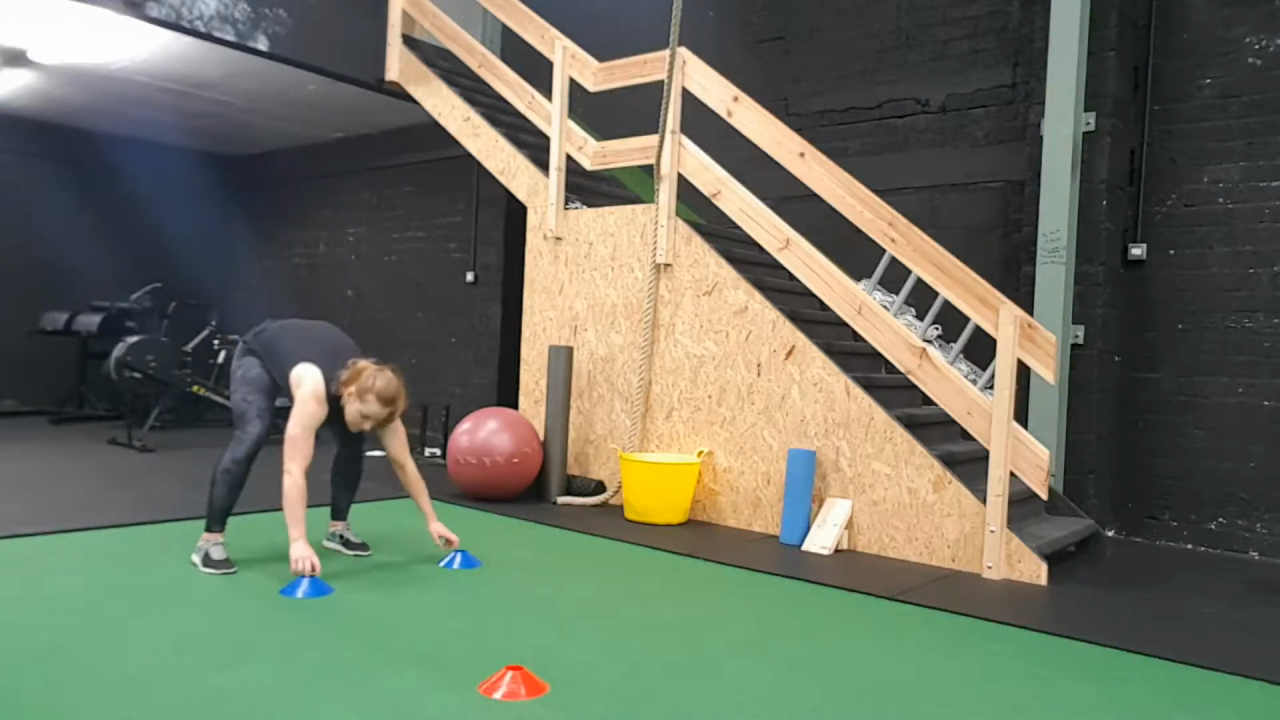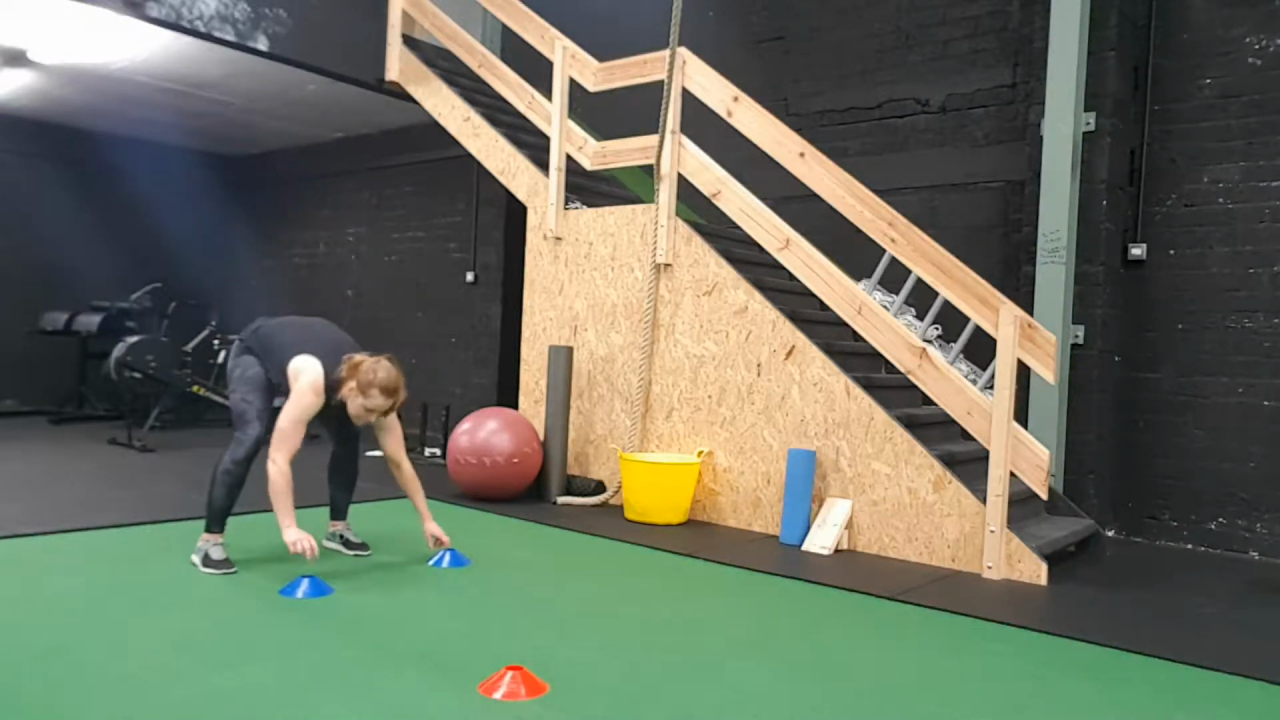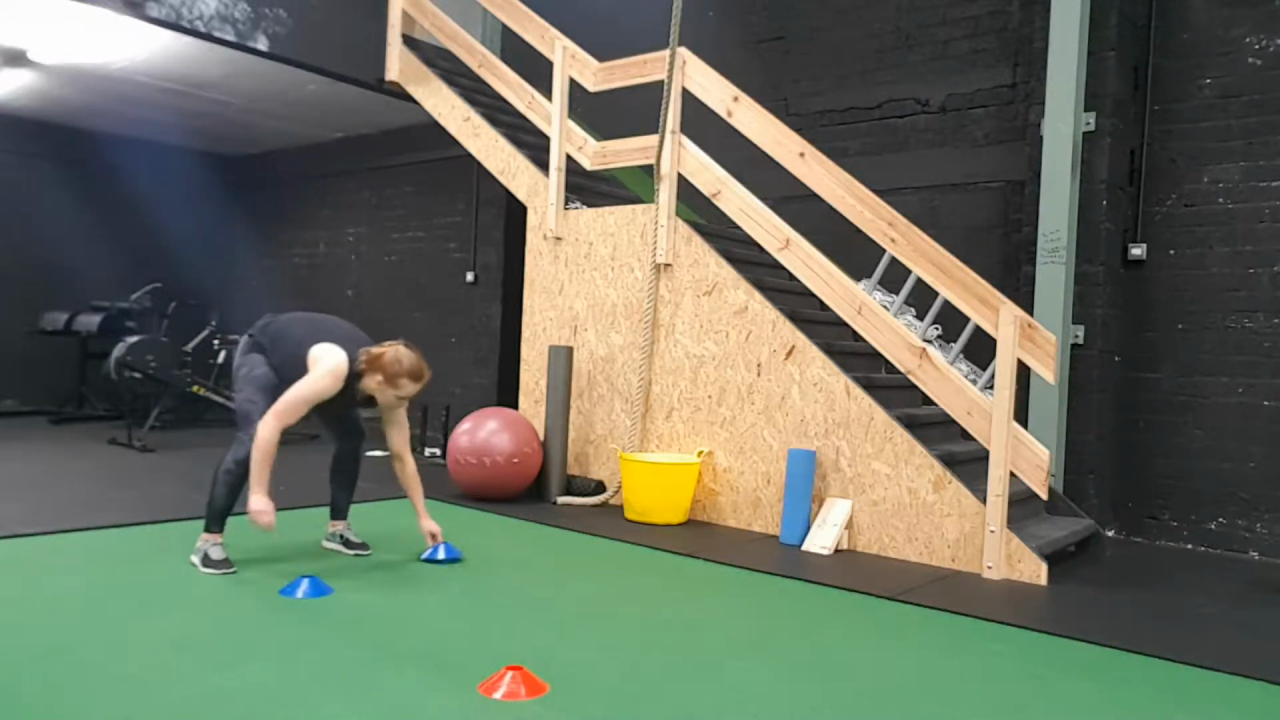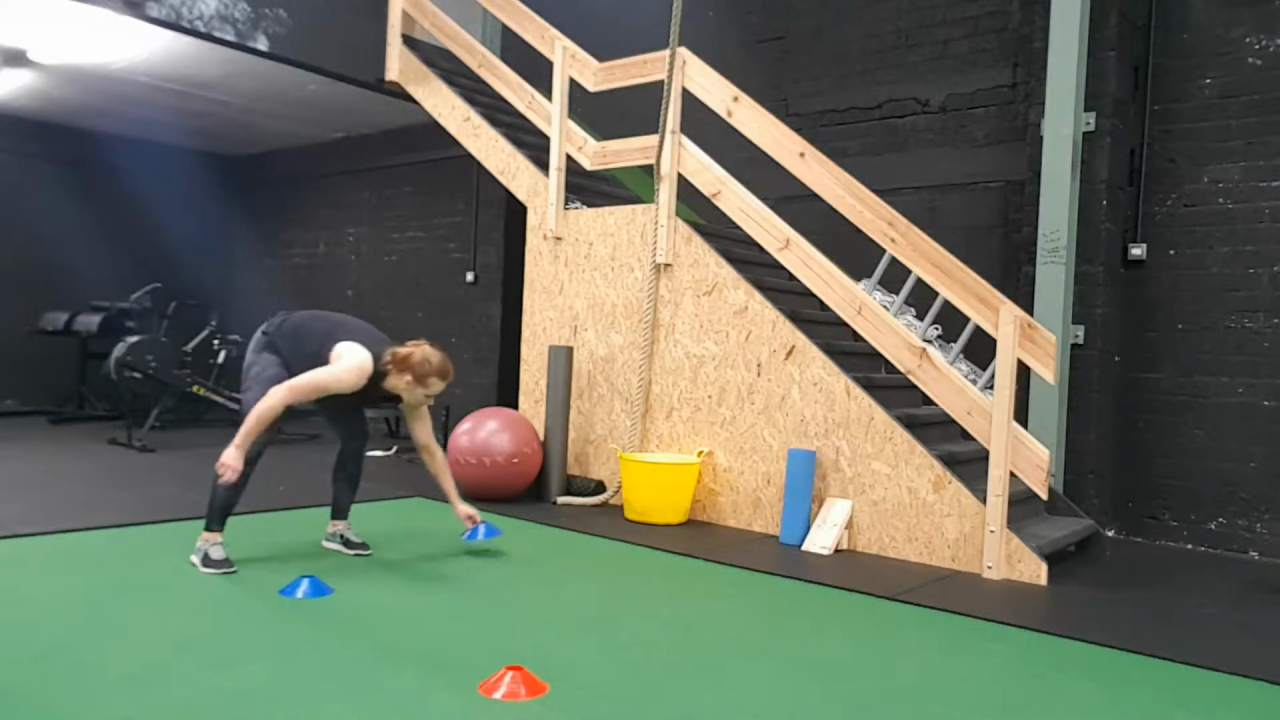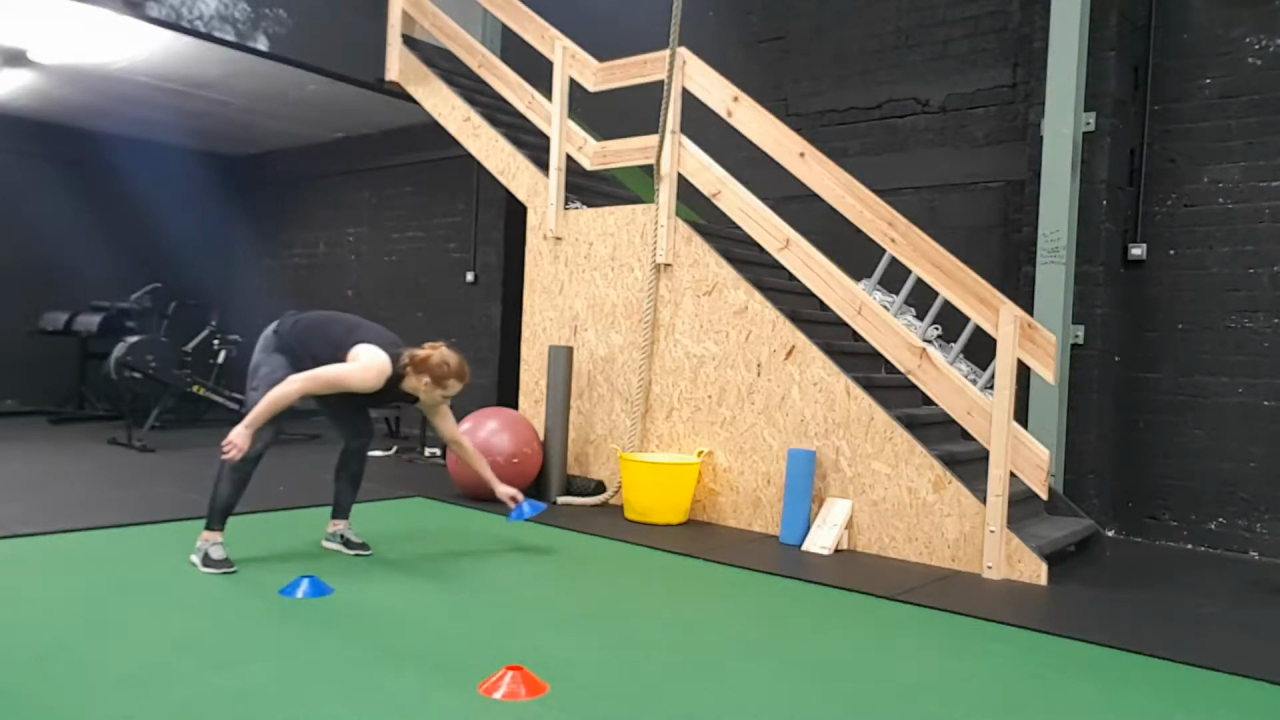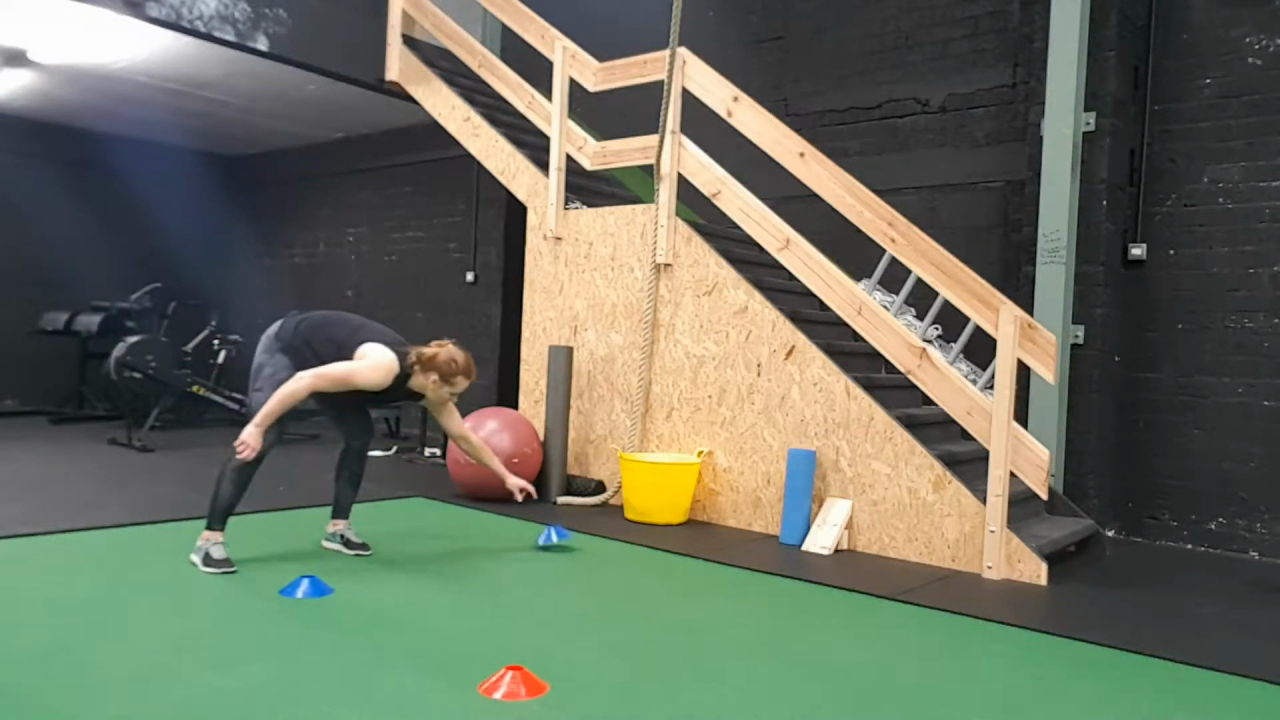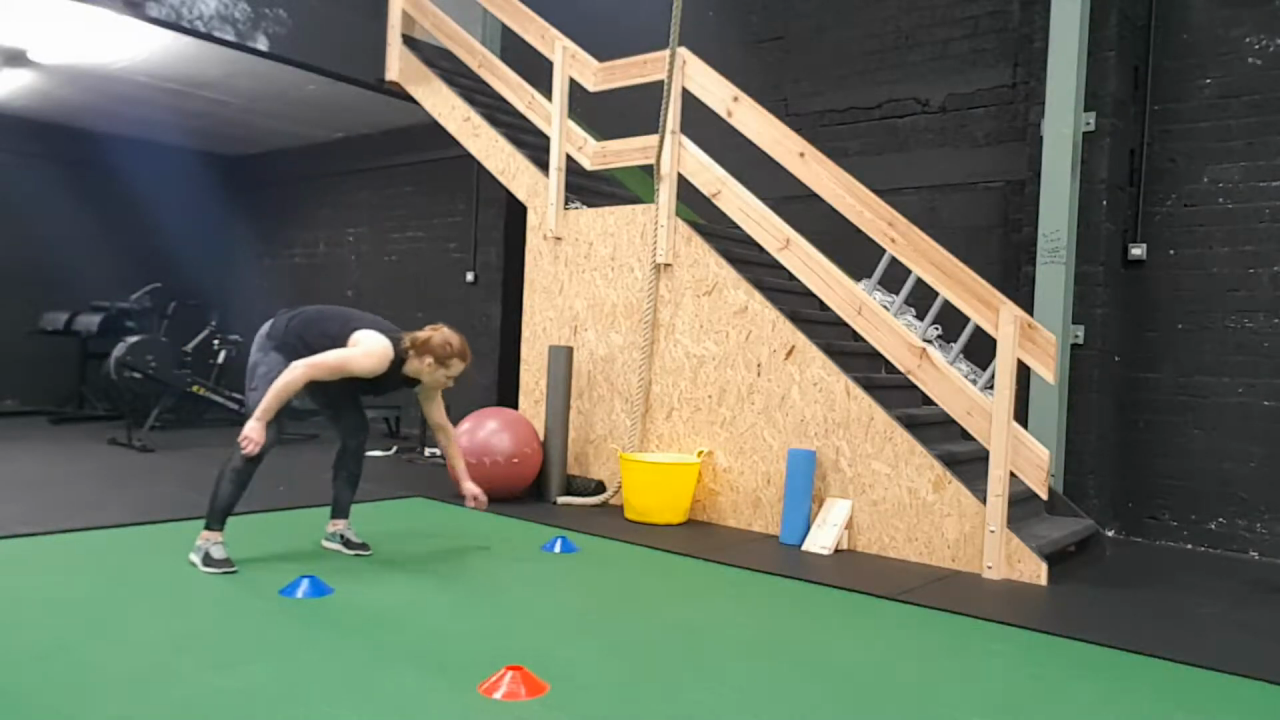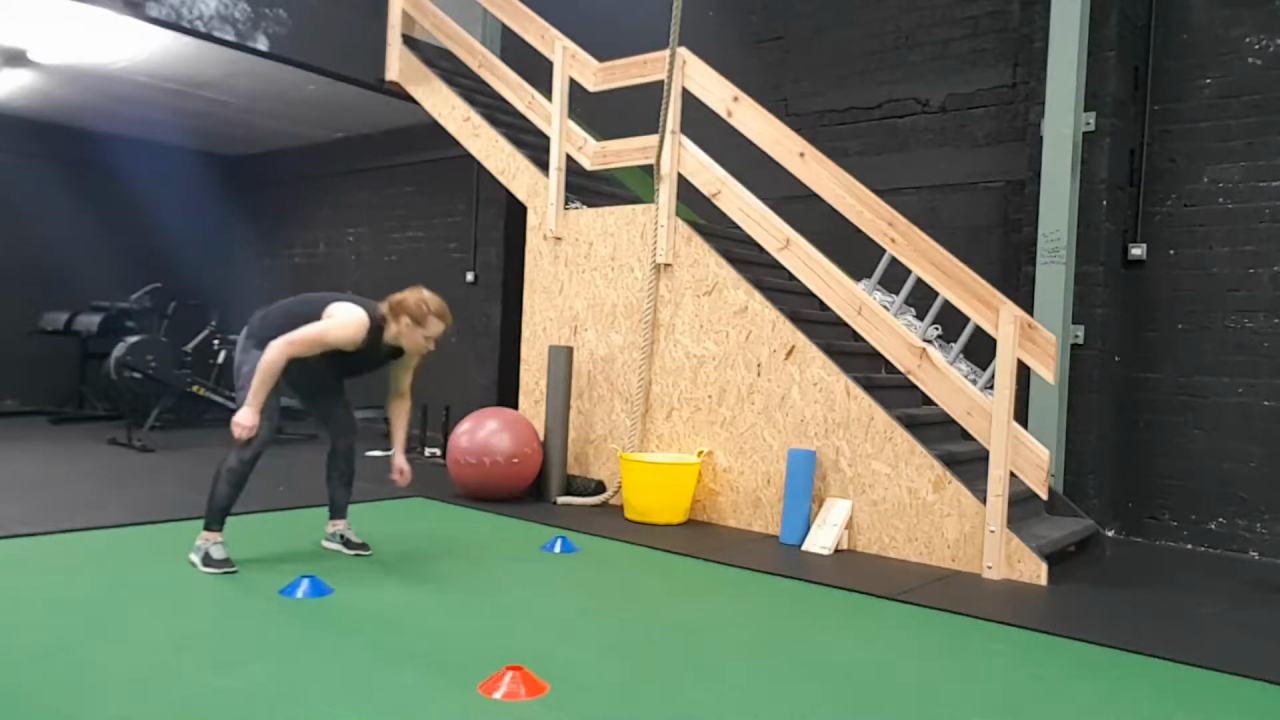
dt=0.2s
person 1, frame 1
left shoulder: (376, 398)
right shoulder: (314, 394)
left elbow: (402, 462)
right elbow: (293, 472)
left wrist: (432, 520)
right wrist: (298, 542)
right hip: (260, 354)
left knee: (352, 441)
right knee: (251, 437)
left ankle: (338, 528)
right ankle: (210, 541)
person 1, frame 2
left shoulder: (373, 393)
right shoulder: (313, 385)
left elbow: (398, 461)
right elbow: (278, 460)
left wrist: (427, 520)
right wrist: (289, 527)
right hip: (255, 353)
left knee: (347, 438)
right knee: (250, 438)
left ankle: (338, 528)
right ankle: (209, 541)
person 1, frame 3
left shoulder: (389, 385)
right shoulder: (333, 371)
left elbow: (402, 456)
right elbow: (270, 425)
left wrist: (423, 516)
right wrist: (259, 494)
left hip: (306, 351)
right hip: (263, 351)
left knee: (351, 437)
right knee: (251, 439)
left ankle: (338, 528)
right ankle: (208, 541)
person 1, frame 4
left shoulder: (408, 385)
right shoulder: (358, 368)
left elbow: (429, 447)
right elbow: (279, 395)
left wrist: (457, 503)
right wrist: (237, 448)
left hip: (315, 357)
right hip: (275, 347)
left knee: (356, 436)
right knee: (259, 439)
left ankle: (337, 528)
right ankle: (209, 540)
person 1, frame 5
left shoulder: (423, 385)
right shoulder: (376, 371)
left elbow: (457, 440)
right elbow: (298, 384)
left wrist: (497, 486)
right wrist: (246, 427)
left hip: (321, 359)
right hip: (283, 345)
left knee: (360, 435)
right knee: (260, 438)
left ankle: (337, 529)
right ankle: (209, 540)
person 1, frame 6
left shoulder: (429, 385)
right shoulder: (384, 369)
left elbow: (464, 436)
right elbow: (307, 380)
left wrist: (507, 477)
right wrist: (256, 426)
left hip: (324, 359)
right hip: (285, 346)
left knee: (360, 434)
right knee: (259, 442)
left ankle: (337, 528)
right ankle: (210, 539)
person 1, frame 7
left shoulder: (421, 371)
right shoulder: (378, 355)
left elbow: (441, 426)
right elbow: (302, 369)
left wrist: (464, 480)
right wrist: (259, 420)
left hip: (322, 357)
right hip: (279, 345)
left knee: (356, 433)
right knee: (260, 440)
left ankle: (338, 527)
right ankle: (209, 540)
person 1, frame 8
left shoulder: (403, 348)
right shoulder: (354, 325)
left elbow: (400, 396)
right elbow: (280, 348)
left wrist: (398, 452)
right wrist: (251, 408)
right hip: (263, 344)
left knee: (344, 431)
right knee: (254, 438)
left ankle: (337, 528)
right ankle: (208, 540)
